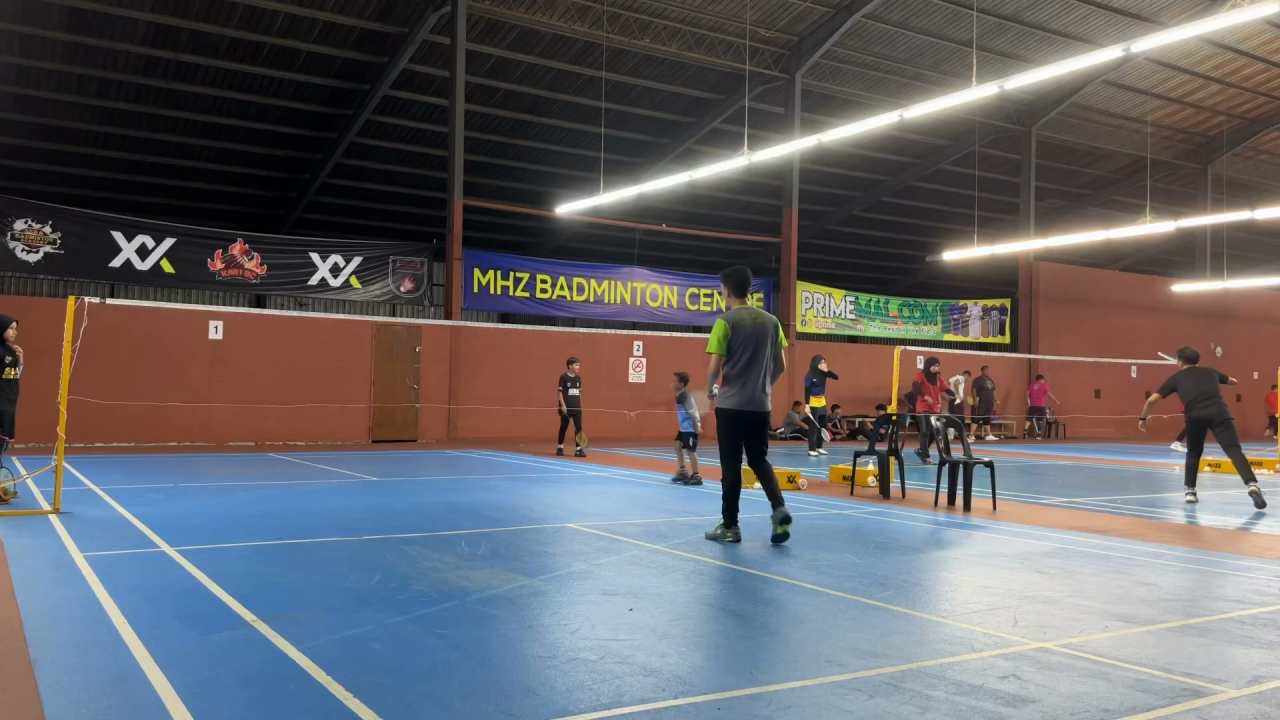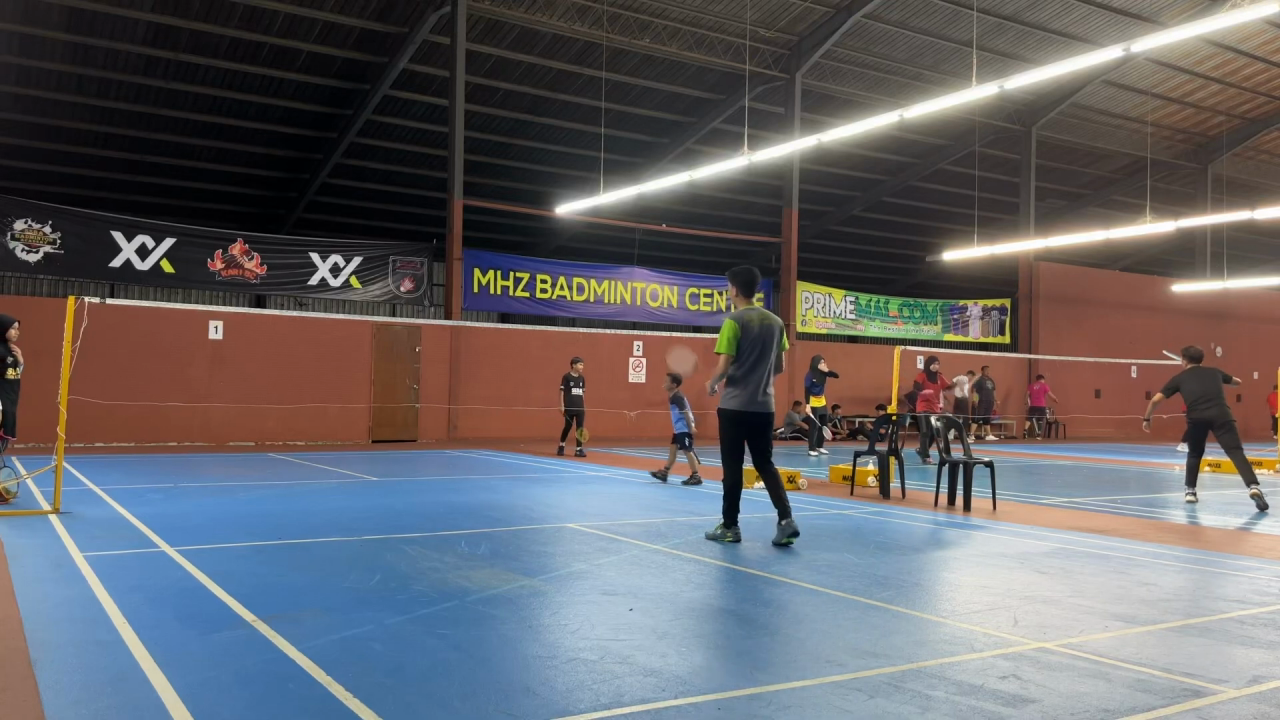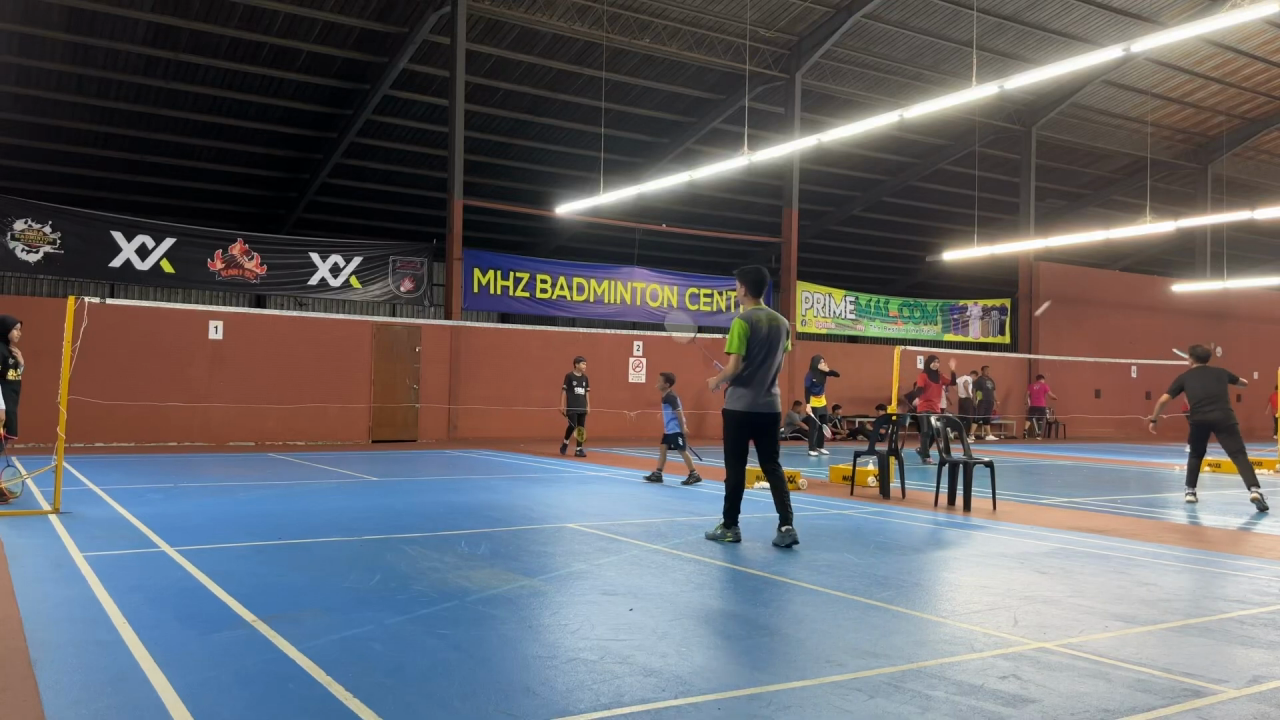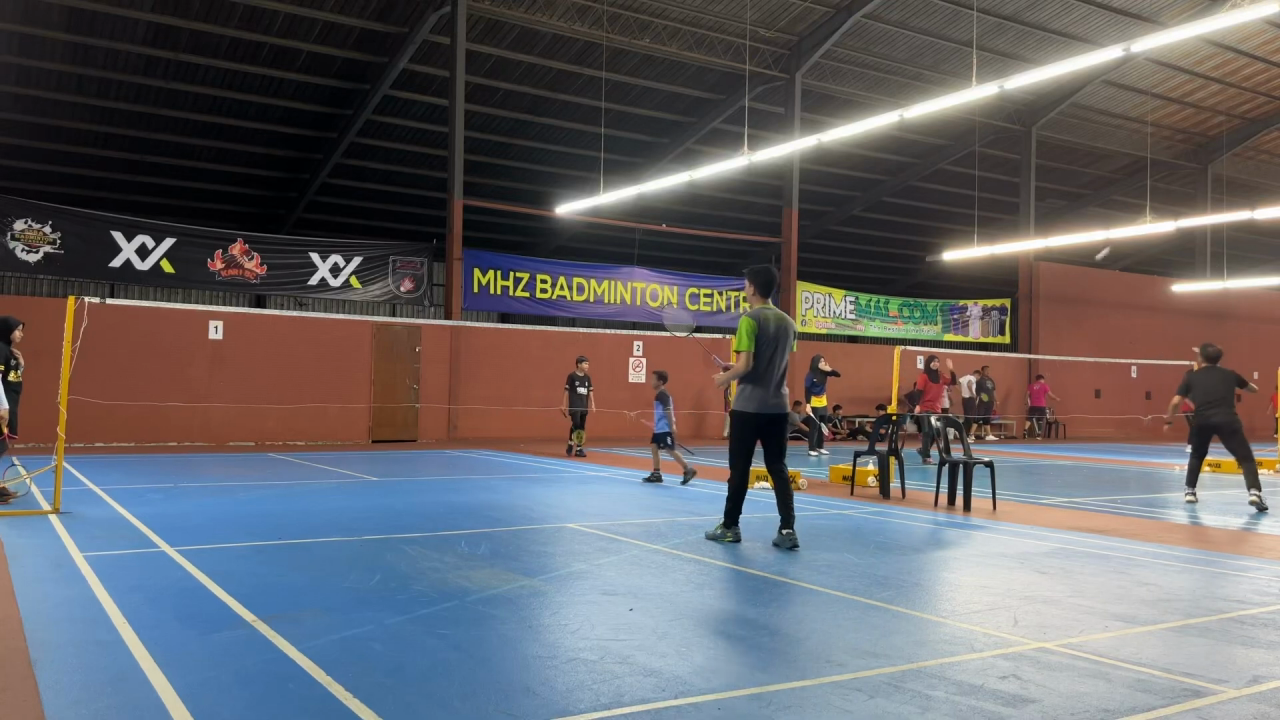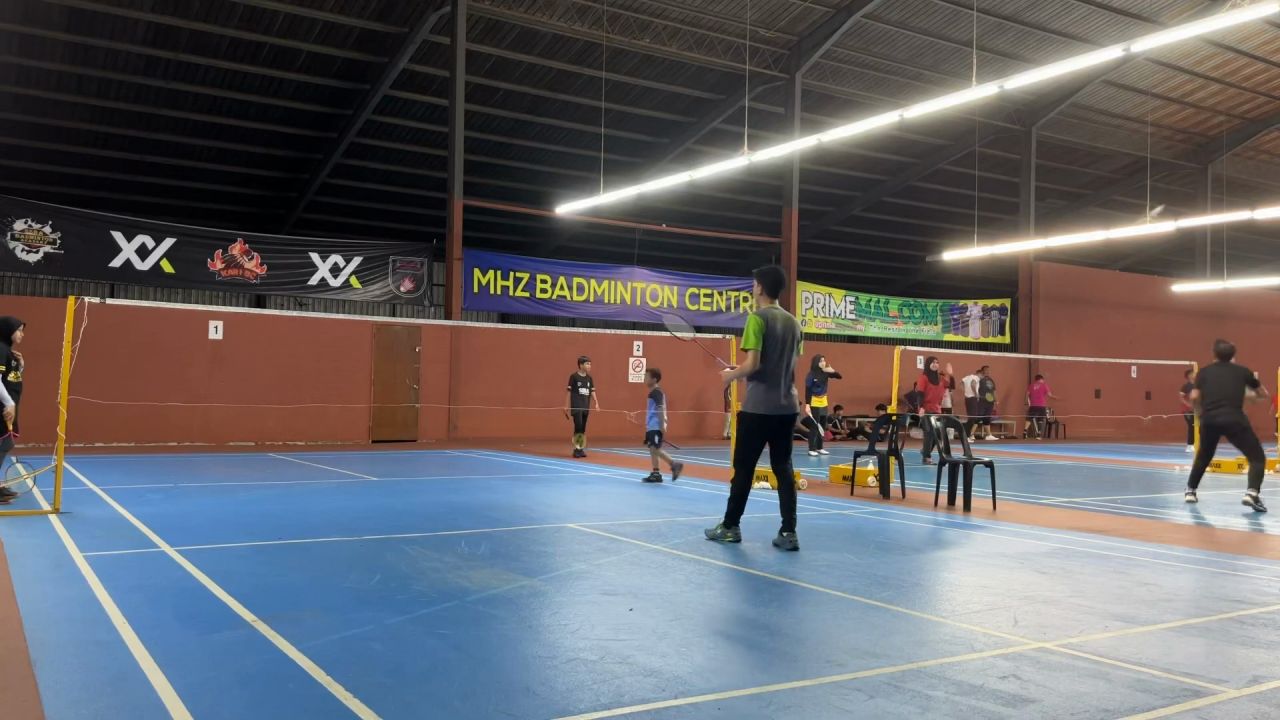
dt=0.1s
person 1, frame 1
left shoulder: (726, 322)
right shoulder: (771, 321)
left elbow: (714, 368)
right elbow: (780, 367)
left wrist: (711, 388)
left hip: (731, 405)
right hip: (761, 405)
left knee: (731, 466)
right knee: (759, 461)
left ankle: (730, 526)
right ankle: (779, 509)
person 1, frame 2
left shoulder: (733, 321)
right shoulder: (776, 322)
left elbow: (723, 368)
right elbow: (779, 367)
left wrist: (712, 385)
left hip: (734, 406)
right hip: (764, 406)
left knee: (733, 467)
right knee: (765, 463)
left ankle: (730, 526)
right ankle: (786, 519)
person 1, frame 3
left shoulder: (743, 321)
right shoulder: (782, 323)
left elbow: (734, 368)
left wrist: (717, 382)
left hip: (741, 407)
right hip: (770, 407)
left knee: (736, 468)
right knee: (772, 466)
left ankle: (730, 527)
right ankle: (786, 527)
person 1, frame 4
left shoulder: (750, 319)
right shoulder: (788, 323)
left elbow: (745, 366)
left wrist: (725, 378)
left hip: (750, 407)
right hip: (779, 407)
left knee: (740, 468)
right knee: (778, 468)
left ankle: (730, 526)
right ankle: (787, 529)
person 1, frame 5
left shoulder: (758, 318)
right shoulder: (794, 323)
left elbow: (752, 364)
left wrist: (732, 374)
left hip: (758, 408)
right hip: (787, 408)
left knee: (743, 468)
right knee: (784, 469)
left ankle: (730, 526)
right ankle: (788, 532)
